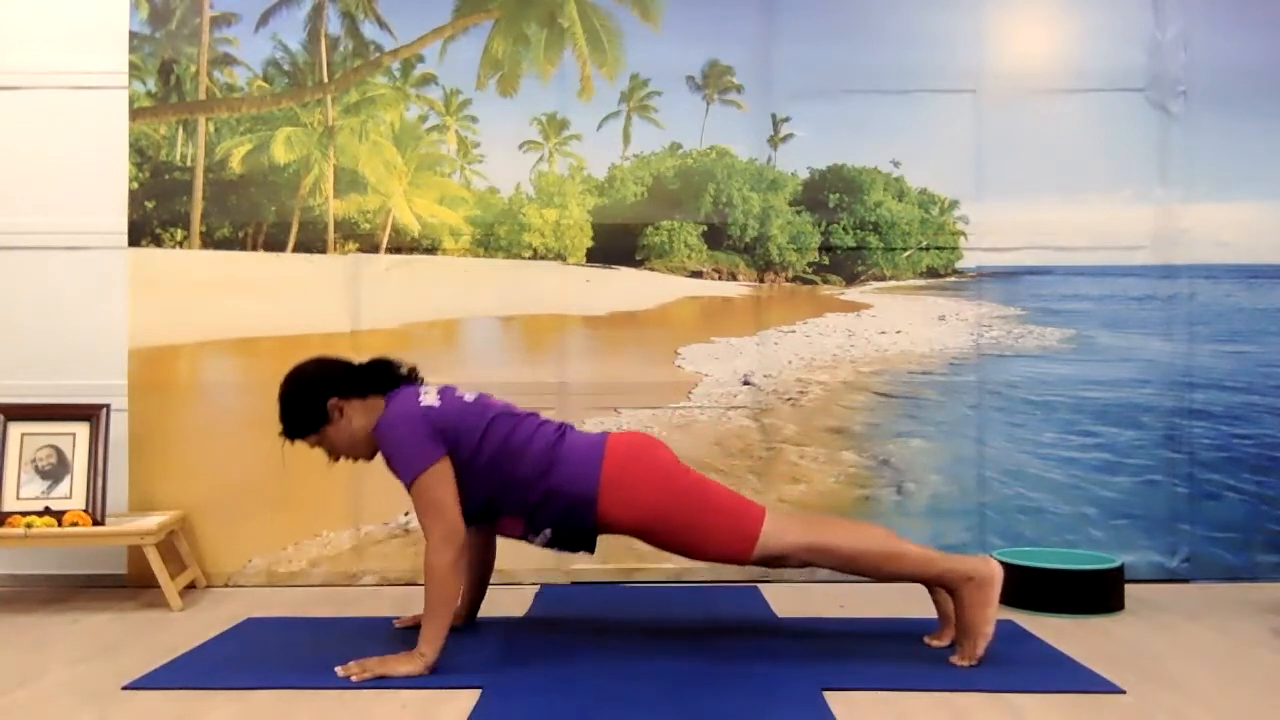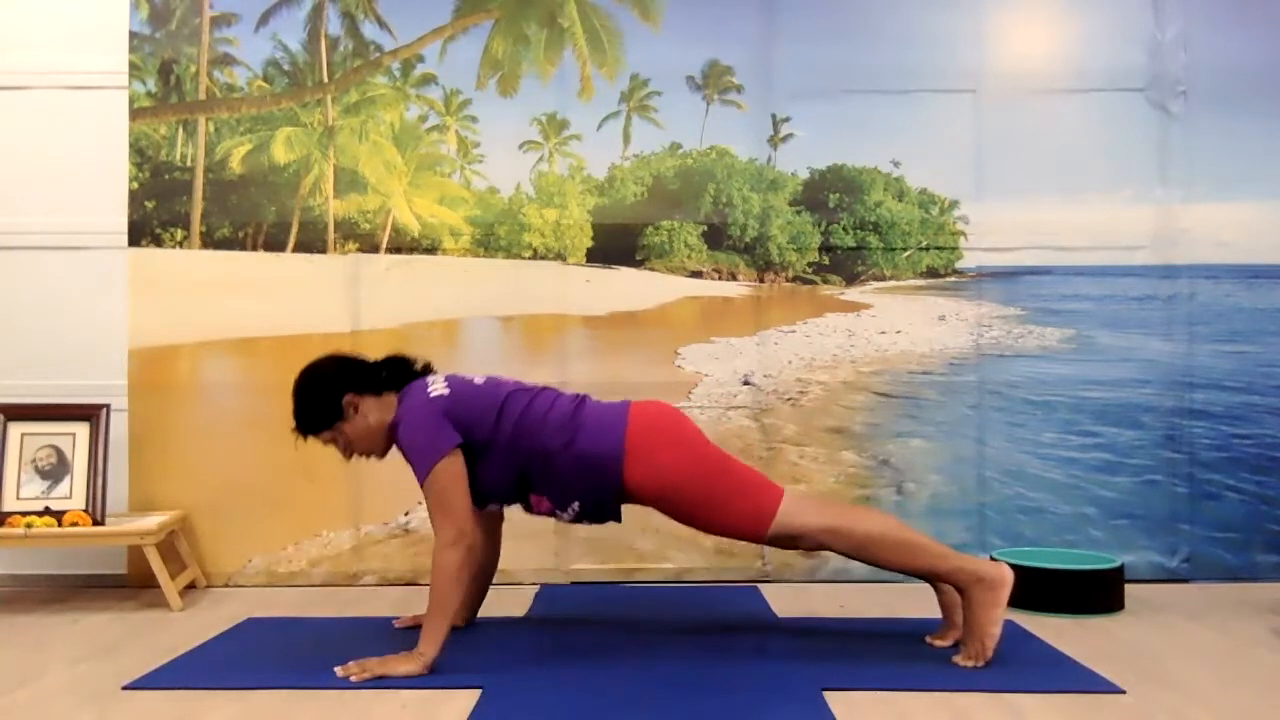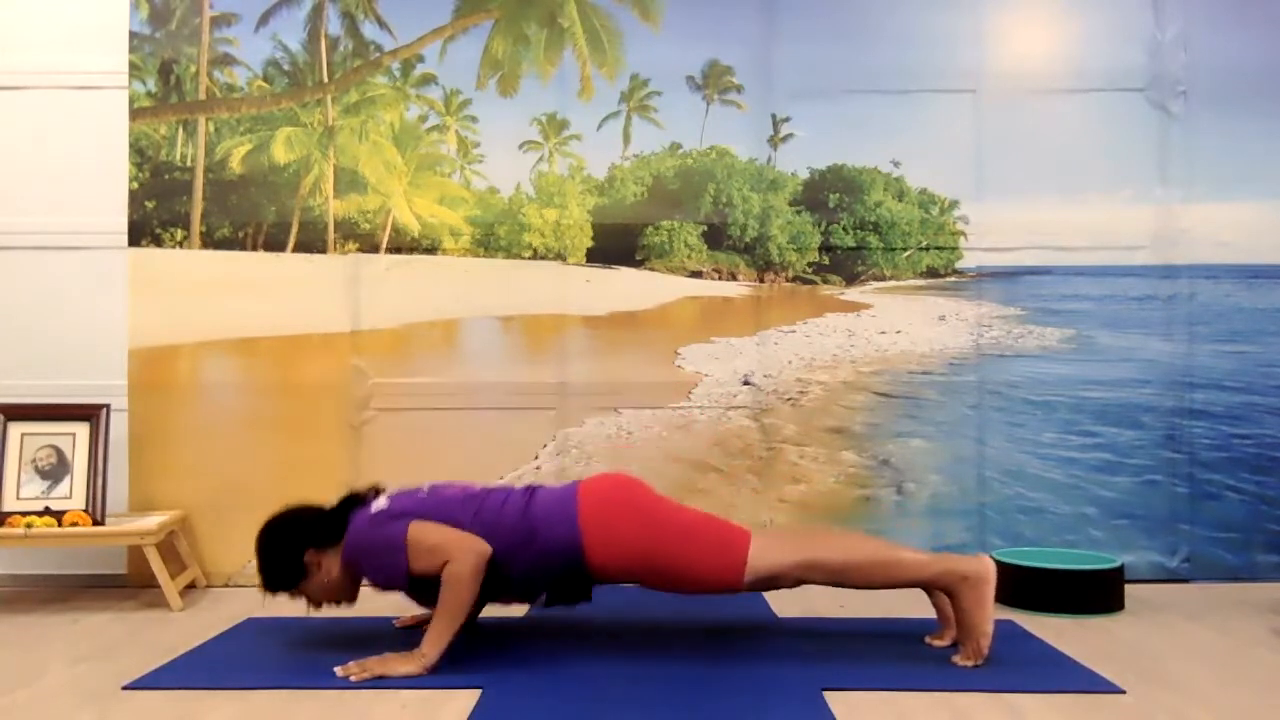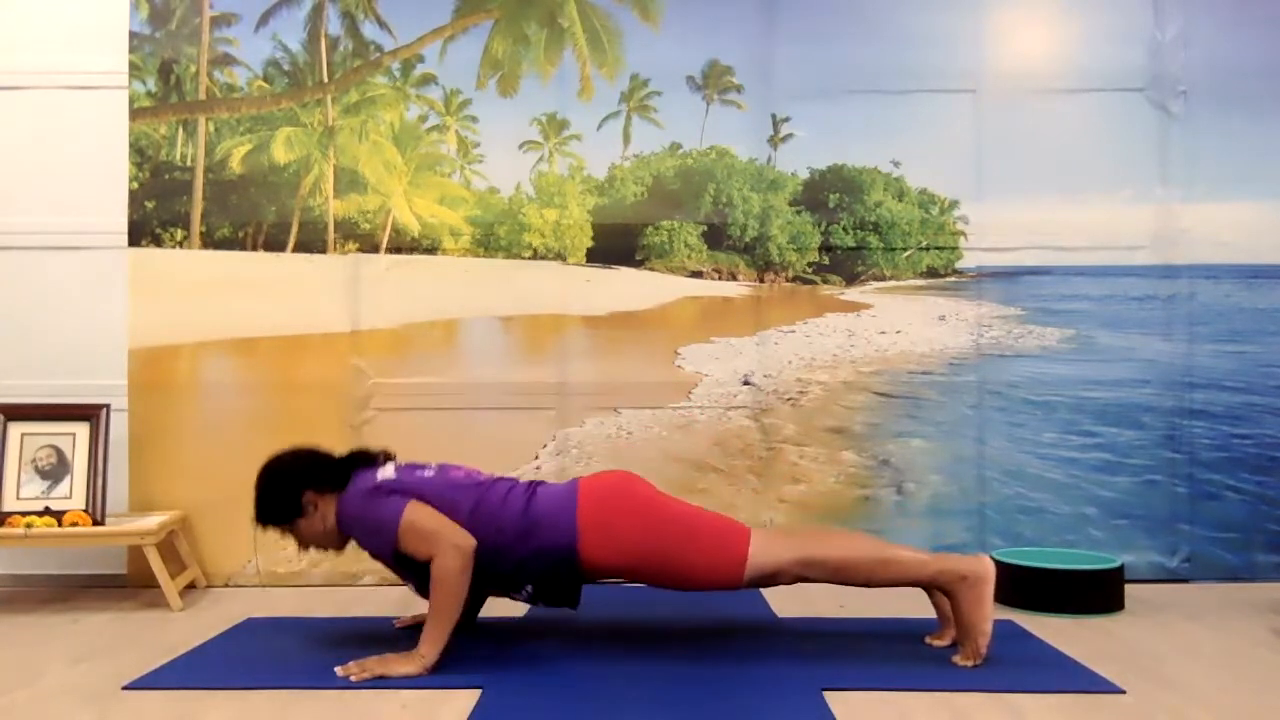
dt=0.4s
person 1, frame 1
left shoulder: (399, 422)
right shoulder: (421, 409)
left elbow: (446, 541)
right elbow: (481, 520)
left wrist: (423, 654)
right wrist: (463, 613)
left hip: (624, 486)
right hip: (622, 470)
left knee: (786, 541)
right knee: (783, 540)
left ankle: (963, 572)
right ankle: (942, 573)
person 1, frame 2
left shoulder: (416, 414)
right shoulder: (436, 405)
left elbow: (455, 538)
right elbow: (484, 521)
left wrist: (423, 654)
right wrist: (461, 611)
left hip: (647, 452)
right hip: (639, 443)
left knee: (805, 523)
right knee: (797, 527)
left ankle: (973, 575)
right ankle: (944, 576)
person 1, frame 3
left shoulder: (368, 538)
right shoulder: (386, 513)
left elbow: (471, 555)
left wrist: (424, 652)
right wrist: (447, 615)
left hip: (604, 530)
right hip: (599, 509)
left knee: (780, 561)
right knee: (775, 562)
left ankle: (958, 573)
right ankle: (939, 573)
person 1, frame 4
left shoulder: (362, 508)
right shoulder: (384, 482)
left elbow: (457, 546)
left wrist: (423, 653)
right wrist: (456, 613)
left hip: (602, 529)
right hip: (598, 505)
left knee: (781, 558)
right knee: (779, 555)
left ankle: (956, 572)
right ankle: (941, 572)
